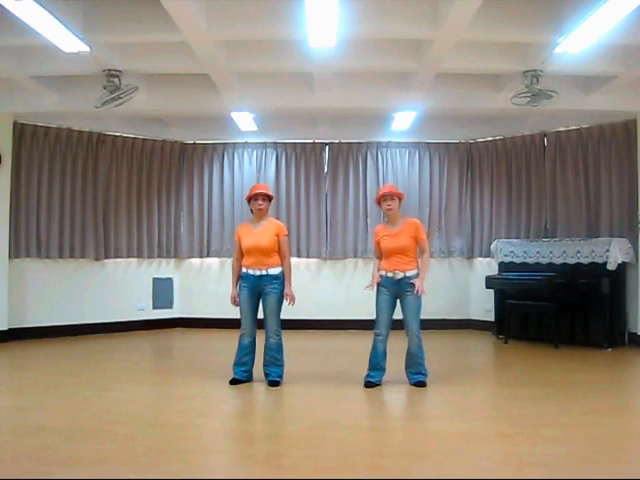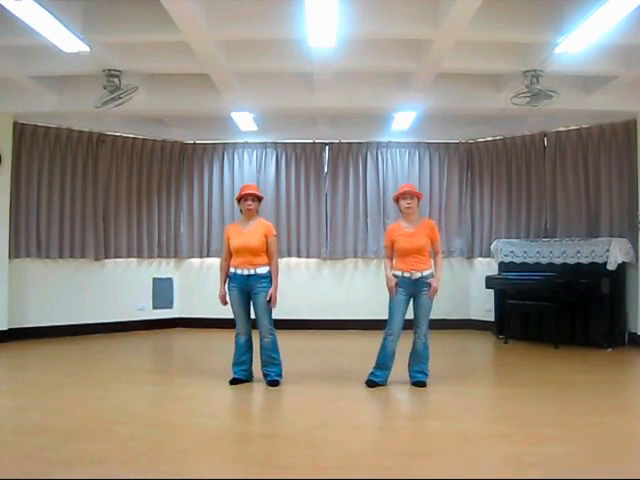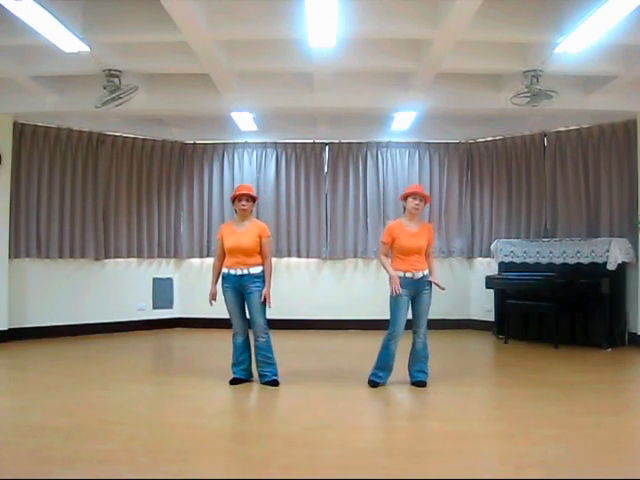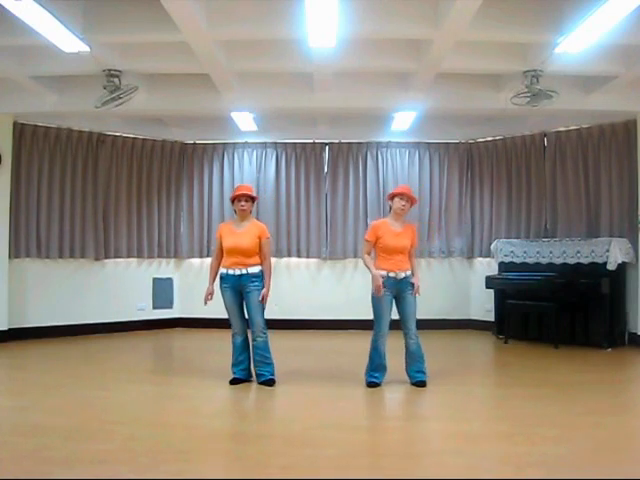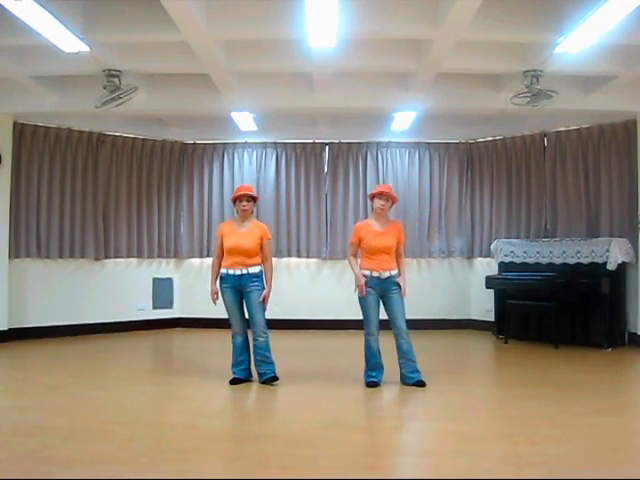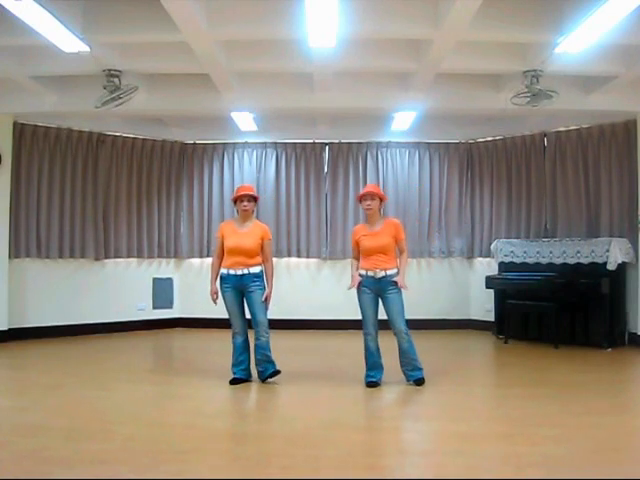
dt=0.4s
person 1, frame 1
left shoulder: (414, 225)
right shoulder: (378, 230)
left elbow: (425, 252)
left wrist: (421, 278)
right wrist: (375, 274)
left hip: (409, 281)
right hip: (386, 283)
left knee: (413, 331)
right knee: (381, 331)
left ankle: (417, 374)
right ankle: (374, 375)
person 1, frame 2
left shoulder: (429, 225)
right shoulder: (392, 230)
left elbow: (437, 253)
right elbow: (388, 257)
left wrist: (437, 277)
right wrist: (388, 274)
left hip: (424, 281)
right hip: (401, 282)
left knee: (421, 331)
right knee: (393, 330)
left ankle: (419, 374)
right ankle: (379, 375)
person 1, frame 3
left shoulder: (428, 228)
right shoulder: (393, 227)
right elbow: (383, 255)
left wrist: (433, 275)
right wrist: (392, 274)
left hip: (423, 282)
right hip: (402, 282)
left knee: (420, 331)
right knee: (396, 330)
left ankle: (418, 374)
right ankle: (379, 374)
person 1, frame 4
left shoulder: (411, 229)
right shoulder: (377, 226)
right elbow: (366, 254)
left wrist: (415, 276)
right wrist: (375, 273)
left hip: (405, 282)
right hip: (384, 281)
left knee: (411, 330)
right knee: (381, 331)
left ankle: (417, 374)
right ankle: (375, 375)
person 1, frame 5
left shoulder: (397, 227)
right shoulder: (360, 227)
left elbow: (400, 256)
right elbow: (352, 255)
left wrist: (402, 277)
right wrist: (357, 274)
left hip: (391, 281)
right hip: (369, 281)
left knee: (401, 329)
right knee: (371, 331)
left ankle: (410, 374)
right ankle: (373, 375)
person 1, frame 6
left shoulder: (394, 224)
right shoulder: (358, 231)
left elbow: (403, 252)
left wrist: (401, 275)
right wrist: (354, 274)
left hip: (389, 280)
right hip: (366, 281)
left knee: (400, 328)
right knee: (369, 331)
left ankle: (414, 372)
right ankle: (373, 375)
person 2, frame 1
left shoulder: (277, 227)
right shoulder: (241, 229)
left elbow: (285, 258)
right elbow: (237, 260)
left wrist: (288, 285)
right wrist: (234, 287)
left hip: (272, 279)
right hip: (248, 280)
left knee: (272, 330)
right knee: (246, 329)
left ankle: (274, 374)
right ankle: (242, 372)
person 2, frame 2
left shoulder: (267, 227)
right shoulder: (231, 229)
left elbow: (273, 259)
right elbow: (225, 259)
left wrist: (274, 286)
right wrist: (222, 286)
left hip: (260, 279)
right hip: (236, 280)
left knee: (266, 329)
right knee: (241, 329)
left ankle: (272, 373)
right ankle: (241, 372)
person 2, frame 3
left shoulder: (261, 228)
right shoulder: (224, 229)
left elbow: (267, 259)
right elbow: (219, 258)
left wrist: (267, 286)
right wrist: (213, 285)
left hip: (254, 279)
right hip: (230, 280)
left knee: (260, 328)
right knee: (238, 329)
left ankle: (268, 373)
right ankle: (241, 372)
person 2, frame 4
left shoulder: (260, 228)
right shoulder: (223, 228)
left elbow: (266, 260)
right elbow: (217, 258)
left wrist: (266, 286)
right wrist: (210, 284)
left hip: (252, 279)
right hip: (228, 280)
left knee: (258, 327)
right knee: (237, 329)
left ankle: (265, 373)
right ankle: (241, 372)
person 2, frame 5
left shoulder: (261, 229)
right shoulder: (224, 228)
left elbow: (267, 260)
right elbow: (217, 258)
left wrist: (268, 287)
right wrist: (213, 283)
left hip: (253, 279)
right hip: (229, 280)
left knee: (259, 327)
right knee: (237, 329)
left ankle: (266, 372)
right ankle: (241, 372)
person 2, frame 6
left shoulder: (262, 229)
right shoulder: (224, 227)
left elbow: (267, 261)
right elbow: (217, 257)
left wrist: (269, 287)
right wrist: (213, 283)
left hip: (253, 279)
right hip: (229, 280)
left knee: (261, 325)
right knee: (237, 329)
left ankle: (266, 369)
right ankle: (241, 372)
